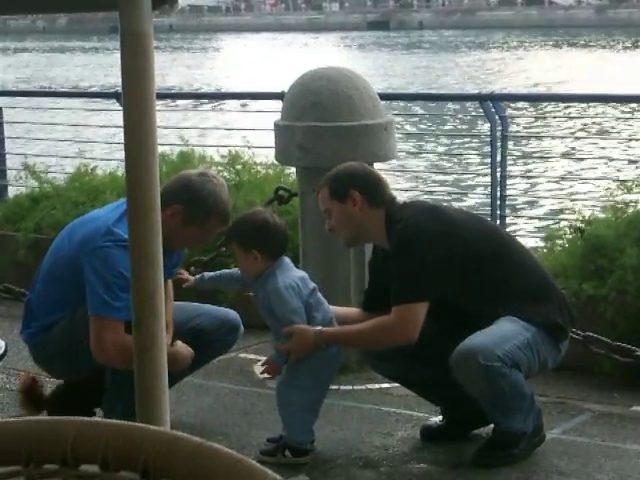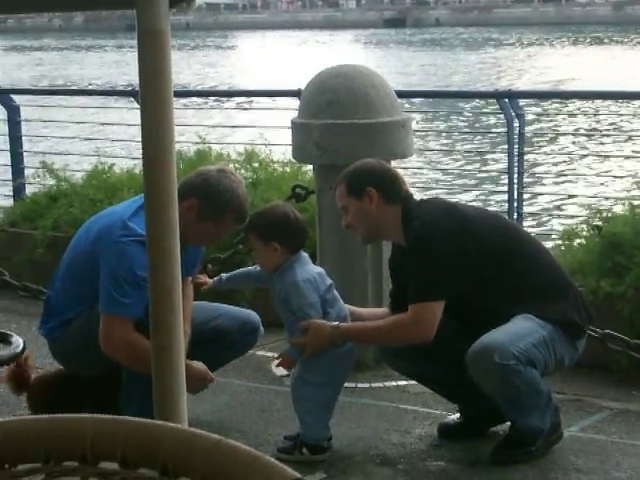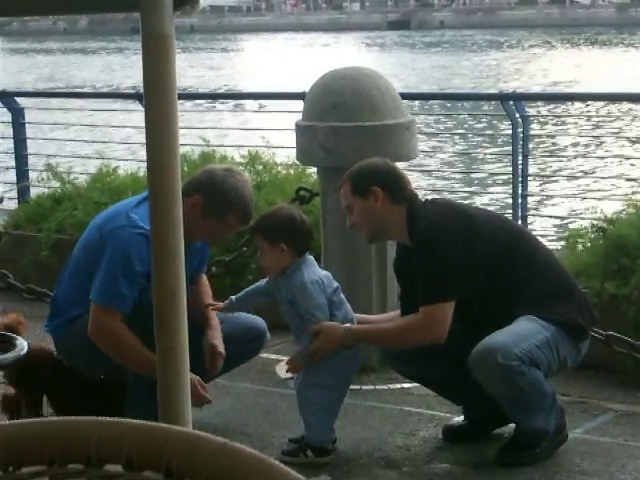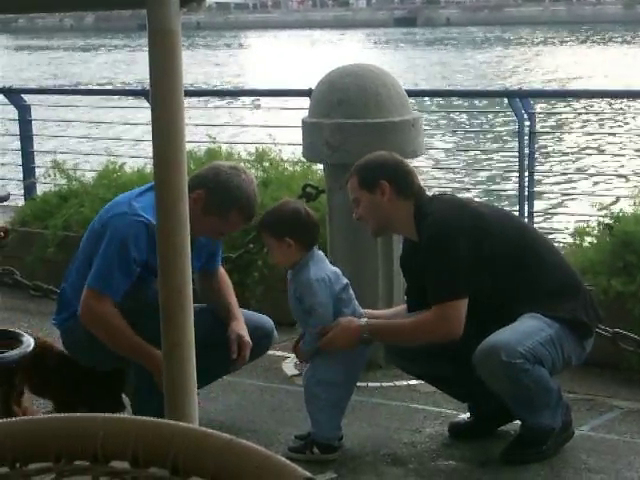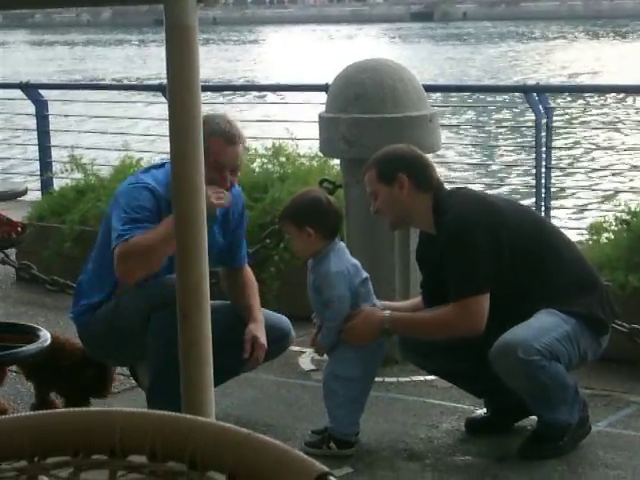
dt=0.4s
person 1, frame 1
left shoulder: (417, 230)
right shoulder: (388, 245)
left elbow: (404, 328)
right elbow: (372, 316)
left wrist: (320, 337)
left hip: (536, 323)
right hip: (476, 322)
left knee: (474, 357)
right knee: (378, 345)
left ankle: (523, 425)
right ankle: (466, 408)
person 1, frame 2
left shoulder: (433, 227)
right shoulder: (408, 241)
left elbow: (421, 327)
right elbow: (401, 316)
left wrist: (336, 333)
left hip: (552, 320)
right hip: (493, 319)
left knee: (489, 355)
right knee: (395, 343)
left ankle: (540, 422)
right ankle: (483, 406)
person 1, frame 3
left shoulder: (439, 228)
right shoulder: (412, 244)
left elbow: (433, 328)
right elbow: (414, 318)
left wrist: (348, 335)
right wrist: (349, 320)
left hip: (556, 321)
right hip: (496, 322)
left knee: (493, 356)
right knee: (399, 346)
left ankle: (545, 424)
right ankle: (487, 407)
person 1, frame 4
left shoulder: (446, 224)
right shoulder: (418, 240)
left elbow: (447, 324)
right elbow: (420, 313)
left wrist: (363, 331)
right wrist: (358, 317)
left hip: (560, 318)
right hip: (502, 319)
left knee: (497, 354)
right knee: (401, 343)
left ankle: (551, 421)
right ankle: (492, 405)
person 1, frame 5
left shoulder: (466, 218)
right shoulder: (434, 233)
left elbow: (470, 318)
right elbow: (436, 305)
left wrist: (385, 322)
right wrist: (376, 309)
left hip: (576, 314)
right hip: (516, 313)
left knee: (514, 351)
right knee: (417, 340)
left ankle: (569, 416)
right ankle: (508, 400)
person 2, frame 1
left shoulder: (168, 226)
right shoulder: (113, 245)
left elbow: (163, 281)
right elbow: (107, 347)
left wrist: (167, 336)
right wrist: (171, 357)
left hip: (112, 319)
left knee: (226, 325)
right ankle: (122, 420)
person 2, frame 2
left shoulder: (188, 223)
right shoulder: (130, 241)
left elbow: (183, 280)
right elbow: (115, 341)
left wrist: (182, 334)
right wrist: (184, 371)
left hip: (137, 321)
left knee: (246, 327)
right ankle: (140, 418)
person 2, frame 3
left shoulder: (195, 222)
right shoulder: (133, 232)
left elbow: (195, 279)
right elbow: (103, 329)
left wrist: (212, 328)
left hip: (146, 325)
left knee: (252, 332)
left ankle: (148, 389)
right ankle: (144, 420)
person 2, frame 4
left shoulder: (204, 217)
right shoulder: (134, 222)
left elbow: (211, 274)
right elbow: (92, 310)
left wrist: (236, 320)
right wrist: (157, 363)
left hip: (151, 322)
left knee: (260, 332)
left ankle: (164, 390)
right ankle: (150, 415)
person 2, frame 5
left shoulder: (232, 199)
right shoulder: (144, 191)
left elbow: (237, 269)
right elbow: (127, 268)
left wrist: (255, 322)
left hip: (170, 317)
right hip: (104, 322)
left knee: (277, 331)
right knee: (175, 288)
left ankle: (179, 383)
right ankle: (166, 411)
person 3, frame 1
left shoulder: (281, 286)
right shoulder: (267, 272)
right elbow: (233, 278)
left wrist: (278, 359)
right wrist: (198, 280)
left hip: (317, 347)
left knee: (293, 392)
right knee: (290, 390)
left ankle: (298, 446)
right ankle: (298, 436)
person 3, frame 2
left shoulder: (299, 280)
right shoulder: (282, 269)
right elbow: (252, 275)
left wrist: (293, 353)
right wrist: (216, 282)
left hip: (331, 345)
left knee: (307, 388)
right knee: (305, 387)
left ankle: (314, 444)
right ankle: (316, 433)
person 3, frame 3
left shoulder: (305, 282)
right shoulder: (285, 274)
left elbow: (319, 324)
right elbow: (262, 289)
left wrist: (301, 356)
right wrist: (229, 304)
left hip: (337, 348)
left knee: (313, 391)
right knee: (307, 388)
left ankle: (319, 446)
right ankle: (320, 435)
person 3, frame 4
left shoulder: (313, 278)
right shoulder: (303, 267)
left elbow: (323, 320)
left wrist: (306, 348)
right wrist: (302, 338)
left knee: (320, 386)
right knee: (315, 384)
left ankle: (325, 442)
right ankle: (326, 432)
person 3, frame 5
left shoulder: (332, 270)
right shoulder: (326, 257)
left elbow: (339, 311)
left wrist: (324, 342)
right wrist: (320, 329)
left knee: (339, 382)
right knee: (339, 381)
left ankle: (342, 438)
right ankle: (343, 427)
